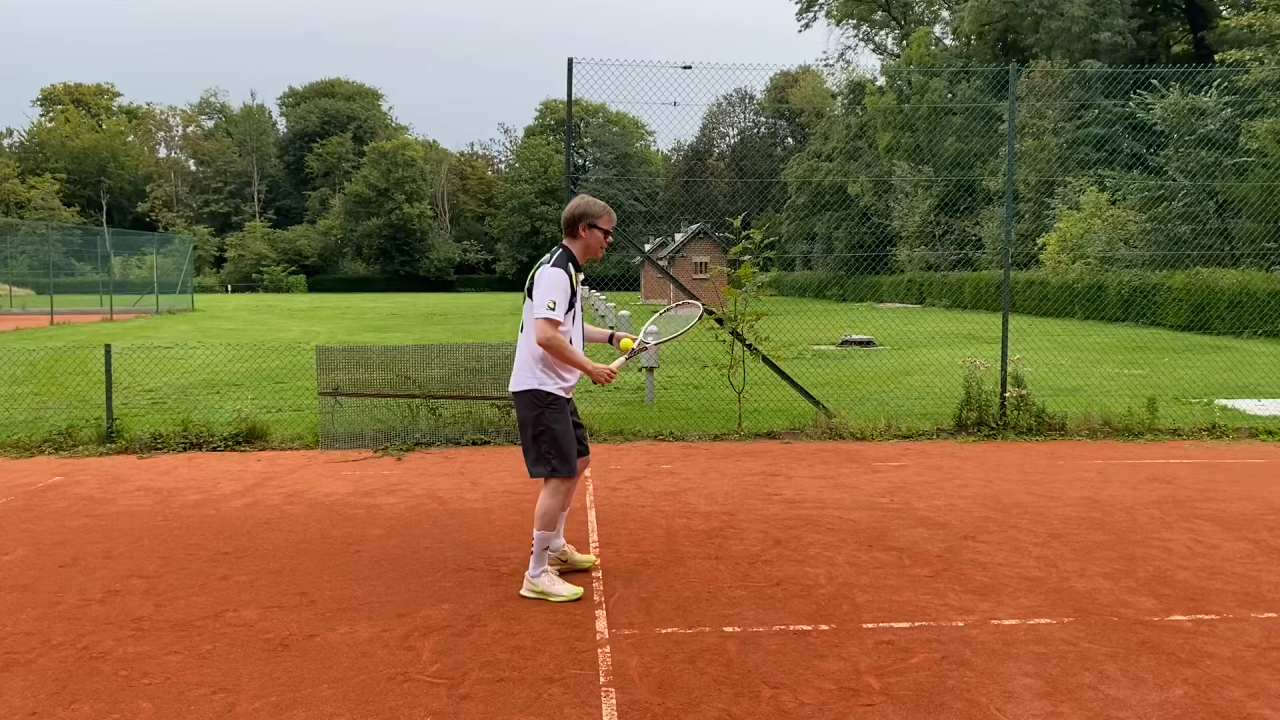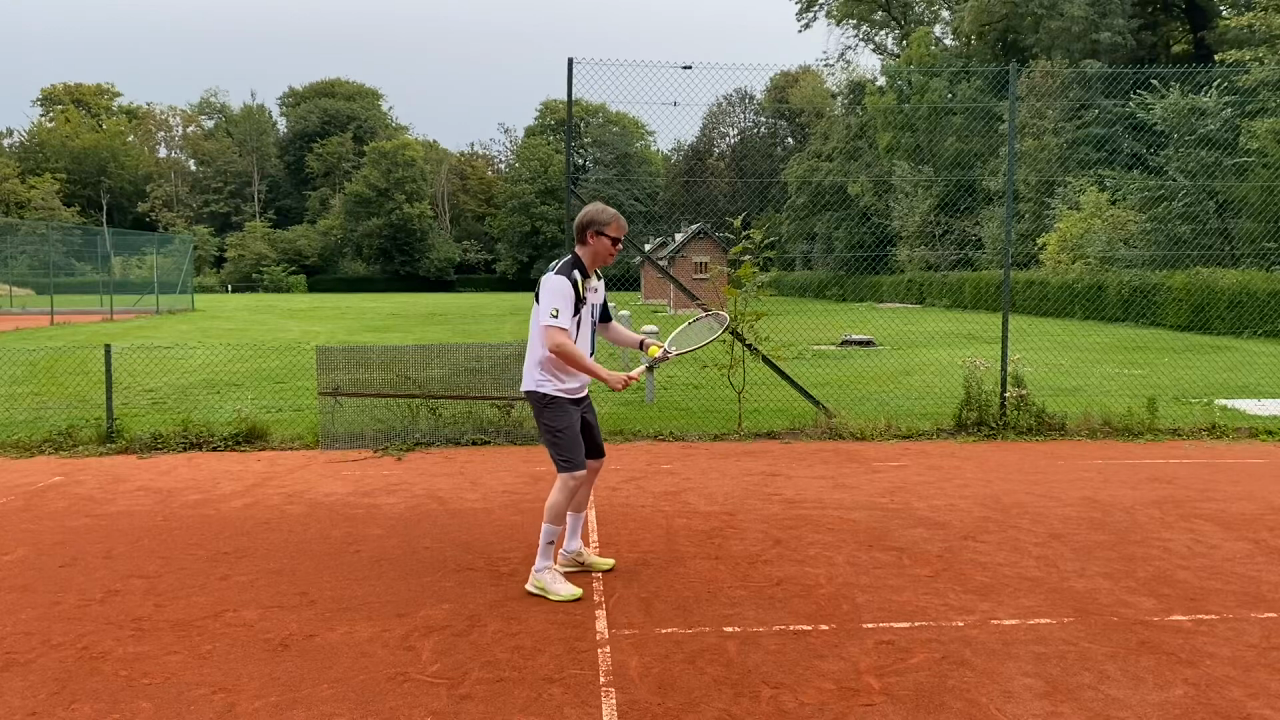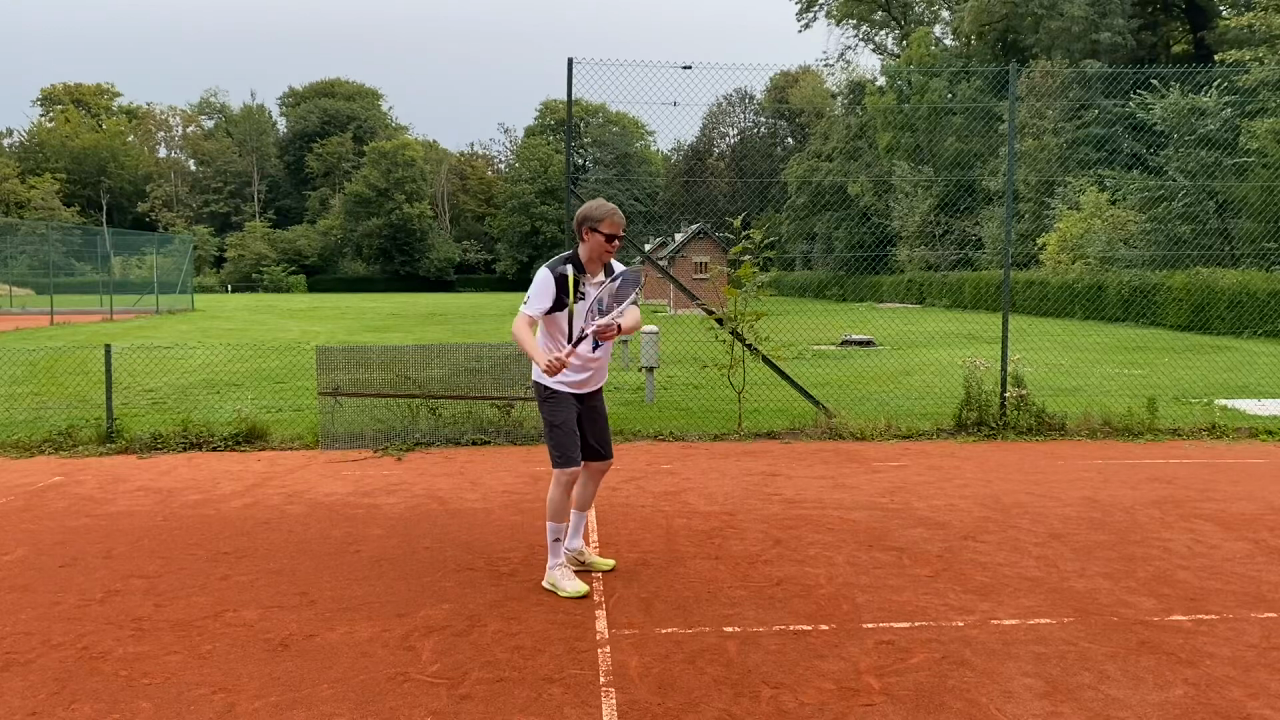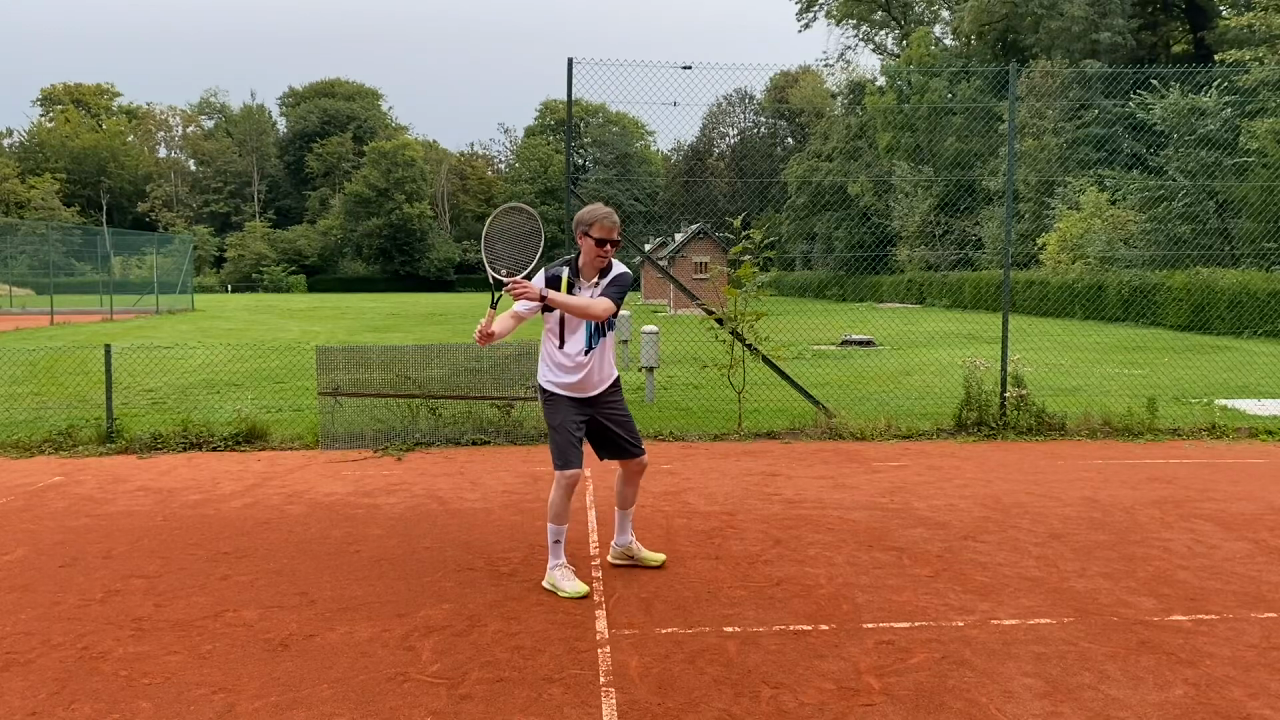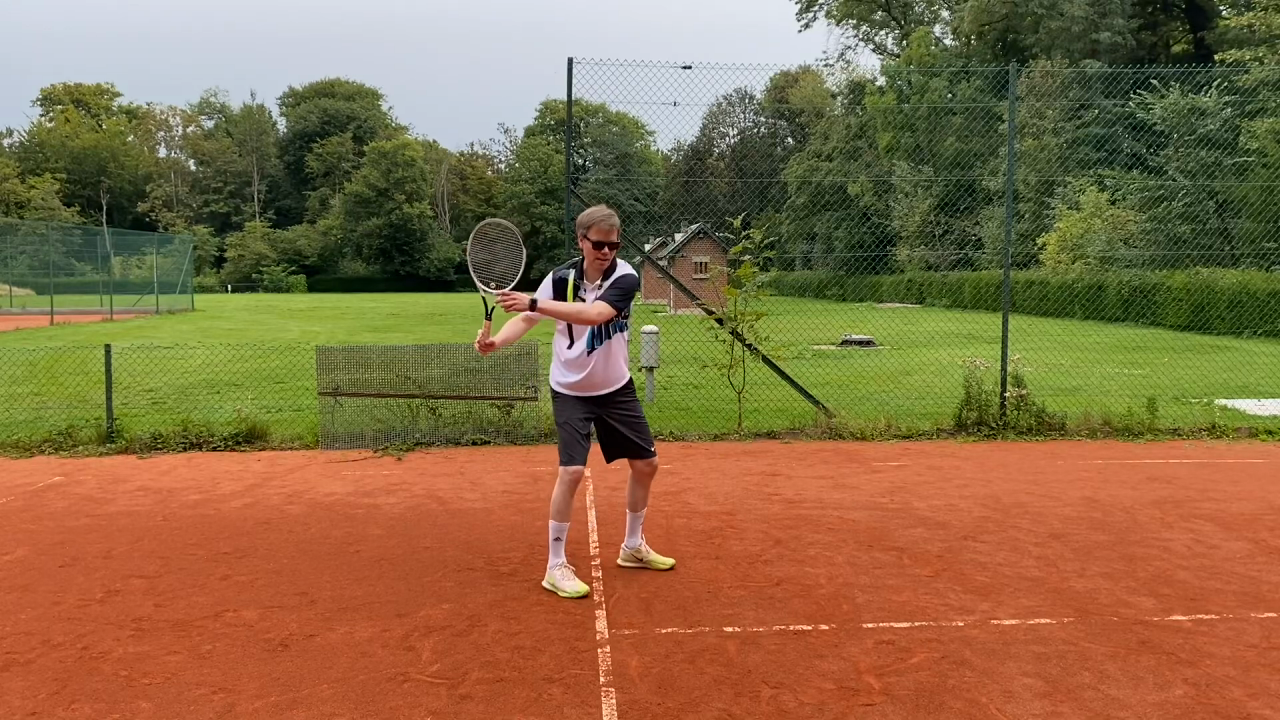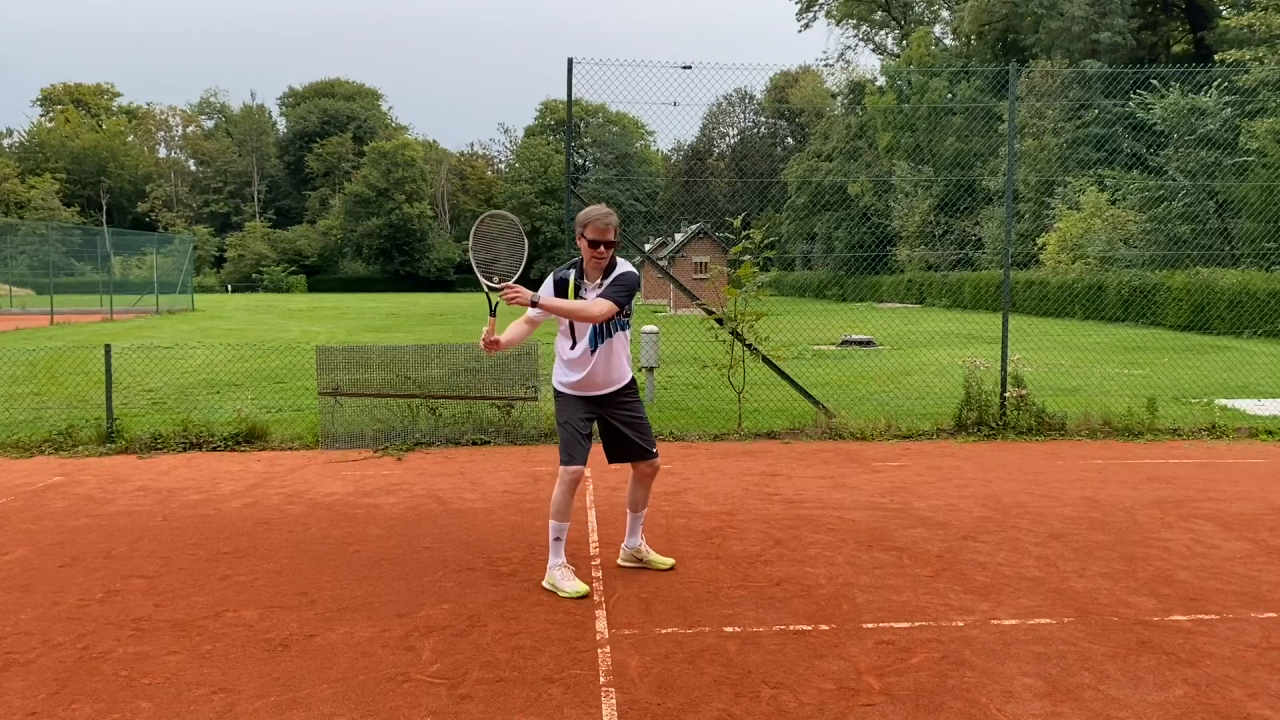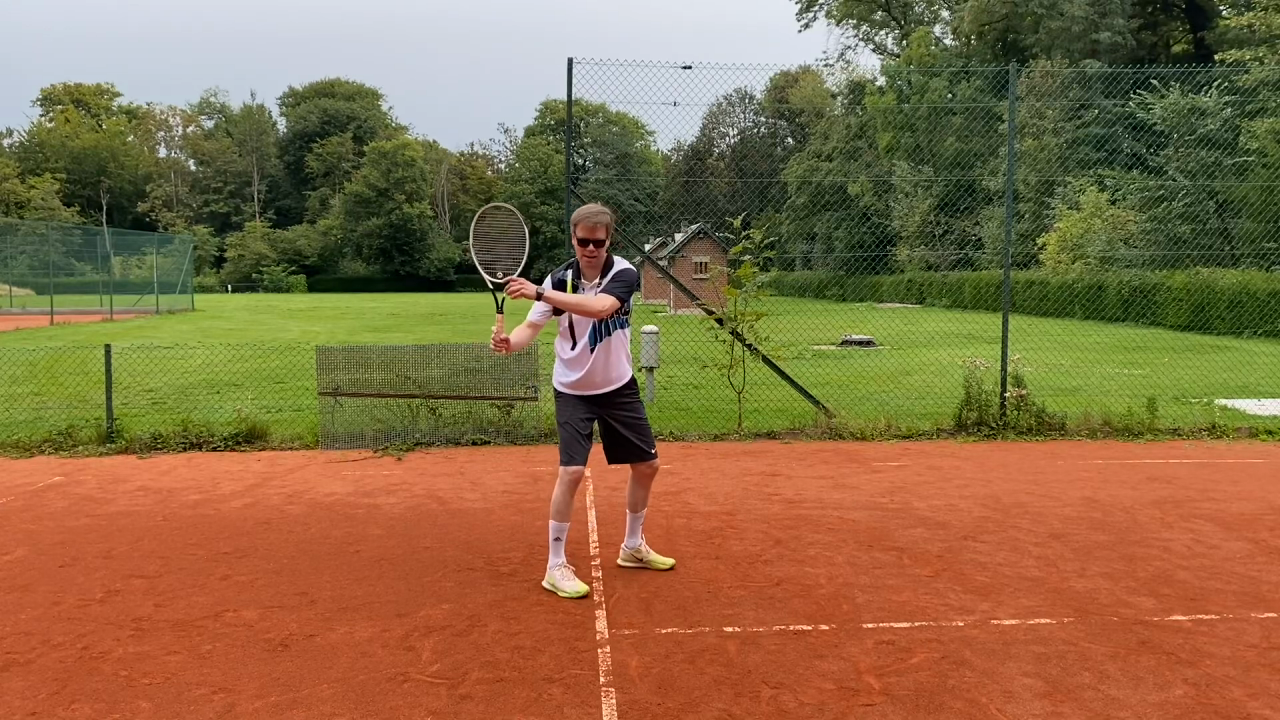
dt=0.3s
person 1, frame 1
left shoulder: (570, 271)
right shoulder: (555, 271)
right elbow: (545, 336)
left wrist: (611, 337)
right wrist: (589, 368)
left hip: (555, 389)
right hip: (541, 390)
left knee: (577, 464)
right knee: (558, 478)
left ankle: (556, 547)
right ankle: (536, 575)
person 1, frame 2
left shoulder: (595, 279)
right shoulder: (561, 279)
left elbow: (604, 326)
right elbow: (556, 343)
left wrist: (643, 342)
right wrist: (604, 375)
left hip: (575, 390)
right hip: (550, 391)
left knee: (592, 465)
right knee: (572, 474)
left ankle: (572, 549)
right ankle: (542, 570)
person 1, frame 3
left shoulder: (617, 273)
right shoulder: (553, 273)
left elbow: (633, 315)
right elbow: (522, 321)
left wrist: (618, 325)
right wrist: (540, 356)
left hip: (592, 386)
right hip: (557, 388)
left knee: (597, 466)
right knee: (567, 471)
left ankle: (574, 548)
right ankle: (555, 566)
person 1, frame 4
left shoulder: (619, 276)
right shoulder: (552, 275)
left elbow: (599, 310)
right elbow: (515, 314)
left wrist: (546, 297)
right wrist: (491, 329)
left hip: (604, 387)
right hip: (561, 391)
left knee: (635, 462)
right knee: (569, 474)
left ankle: (624, 544)
right ankle: (555, 567)
person 1, frame 5
left shoulder: (626, 278)
right shoulder: (561, 278)
left elbow: (594, 314)
right elbow: (526, 319)
left wrist: (534, 302)
right wrist: (496, 340)
left hip: (617, 388)
right hip: (570, 391)
left knee: (646, 464)
right knee: (572, 472)
left ankle: (633, 546)
right ankle: (556, 567)
person 1, frame 6
left shoulder: (626, 276)
right shoulder: (561, 278)
left elbow: (597, 312)
right elbow: (529, 322)
left wrist: (535, 298)
right wrist: (501, 340)
left hip: (619, 388)
right hip: (573, 391)
left knee: (648, 465)
right knee: (571, 472)
left ankle: (633, 546)
right ankle: (556, 567)
person 1, frame 7
left shoulder: (625, 273)
right shoulder: (558, 279)
left elbow: (599, 307)
right elbow: (532, 325)
left wrist: (538, 293)
right wrist: (509, 342)
left hip: (619, 388)
right hip: (573, 391)
left knee: (647, 465)
right knee: (572, 472)
left ankle: (633, 546)
right ankle: (556, 567)
